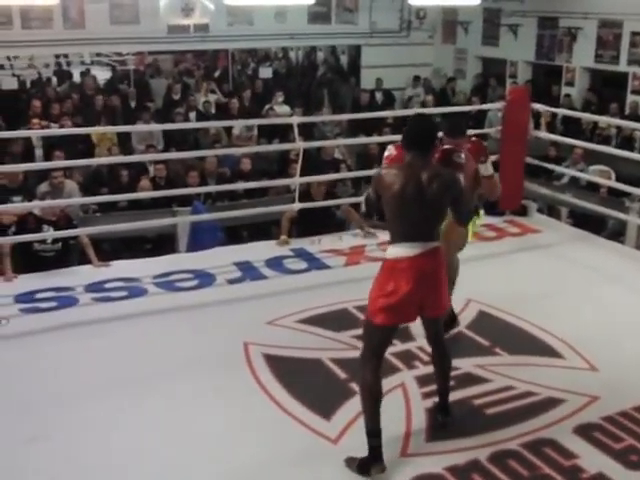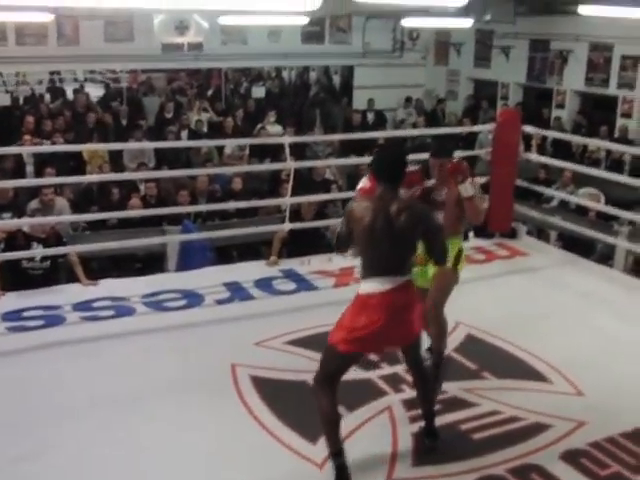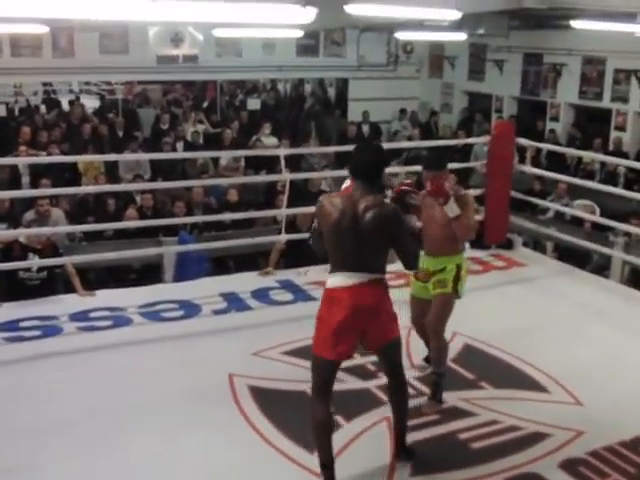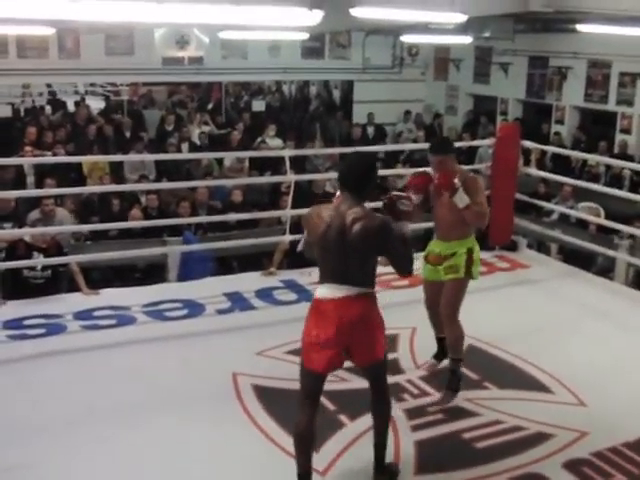
dt=0.2s
person 1, frame 1
left shoulder: (385, 176)
right shoulder: (446, 178)
right elbow: (465, 219)
left hip: (398, 270)
right hip: (431, 265)
left knee: (371, 359)
right knee: (436, 338)
right ankle: (443, 406)
person 1, frame 2
left shoulder: (356, 209)
right shoulder: (417, 211)
left elbow: (340, 244)
right elbow: (440, 258)
right wrist: (432, 216)
left hip: (369, 303)
right hip: (403, 299)
left knee: (323, 384)
right knee: (417, 365)
right ankle: (429, 430)
person 1, frame 3
left shoulder: (326, 204)
right shoulder: (388, 212)
right elbow: (412, 263)
right wrist: (408, 220)
left hip: (337, 300)
right hip: (374, 299)
left knee: (321, 393)
right knee: (395, 375)
right ankle: (401, 447)
person 1, frame 4
left shoulder: (314, 215)
right shoulder: (377, 223)
right elbow: (405, 269)
right wrist: (401, 226)
left hip: (324, 310)
right hip: (362, 310)
left knee: (308, 402)
right knee: (378, 388)
person 2, frame 1
left shoulder: (475, 159)
right shoulder: (440, 154)
left elbow: (493, 194)
left wrist: (484, 163)
left knee: (446, 251)
right ankle: (448, 316)
person 2, frame 2
left shoulder: (463, 184)
right shoulder: (427, 185)
left elbow: (476, 218)
left wrist: (465, 184)
right wrist: (416, 197)
left hip: (449, 251)
right hip: (424, 249)
right knee: (421, 309)
person 2, frame 3
left shoulder: (462, 199)
right shoulder: (424, 196)
left elbow: (467, 234)
left wrist: (448, 204)
left hip: (450, 267)
right hip: (425, 263)
left knee: (435, 329)
right knee: (418, 321)
left ankle: (437, 387)
right ankle: (433, 354)
person 2, frame 4
left shoulder: (472, 182)
right shoulder: (432, 180)
left elbow: (482, 220)
left wrist: (457, 192)
right wrist: (416, 193)
left hip: (461, 251)
right hip: (437, 247)
left knee: (449, 314)
right knee: (432, 305)
left ankle: (455, 375)
right ankle: (442, 349)
